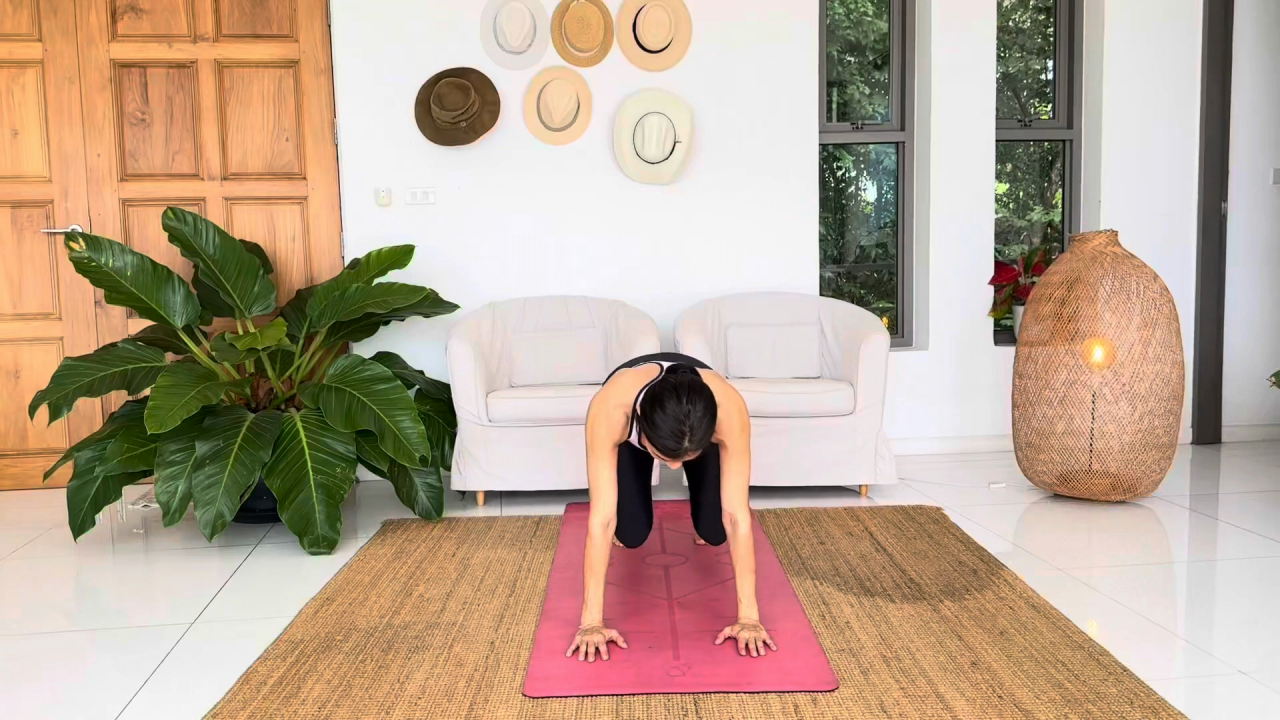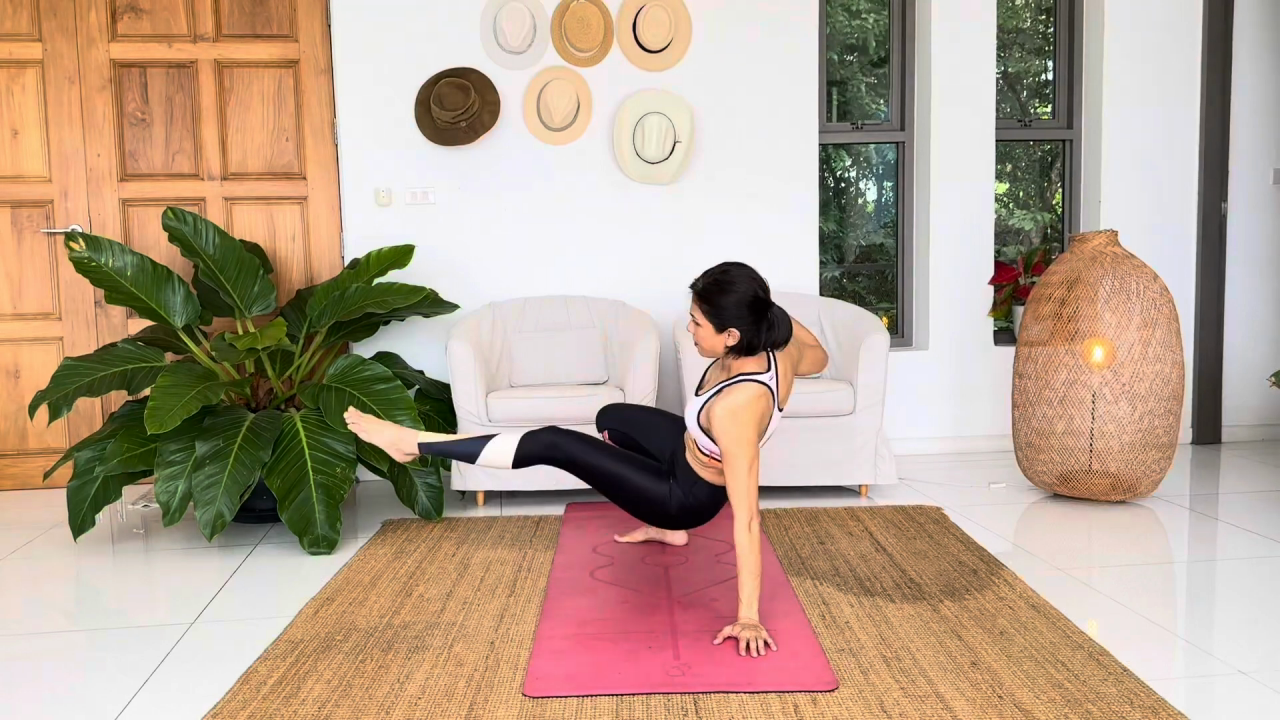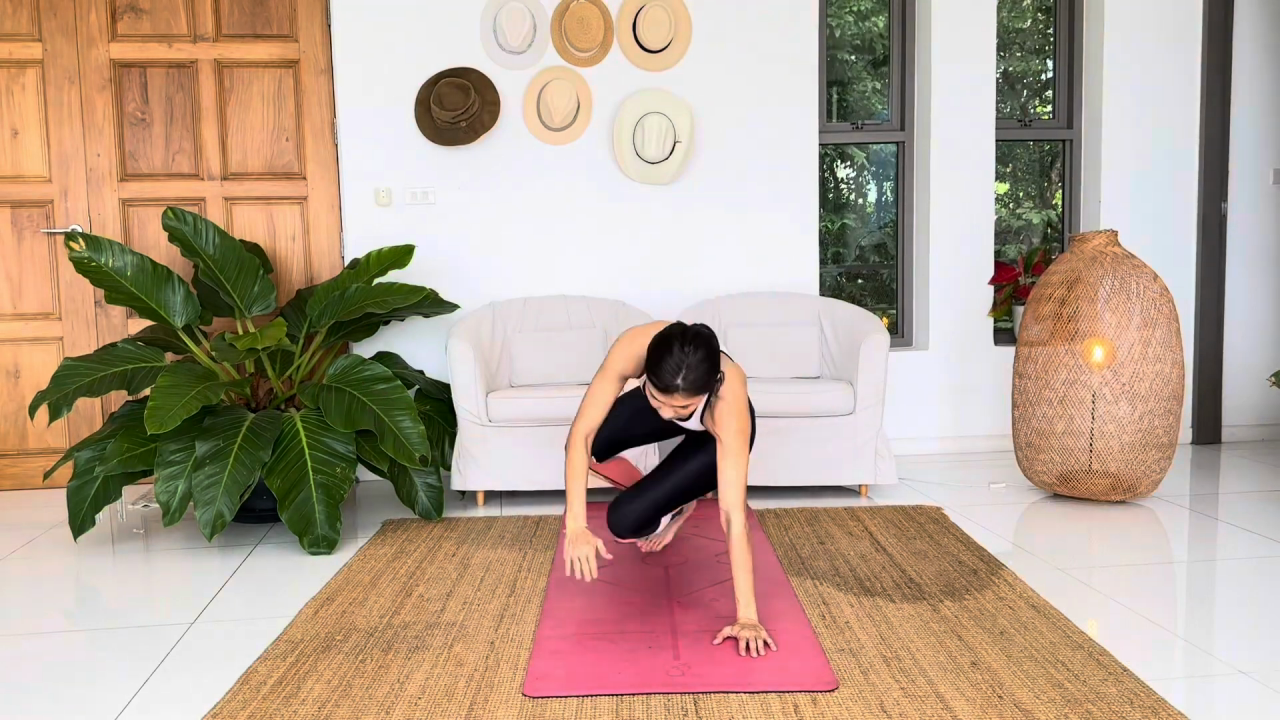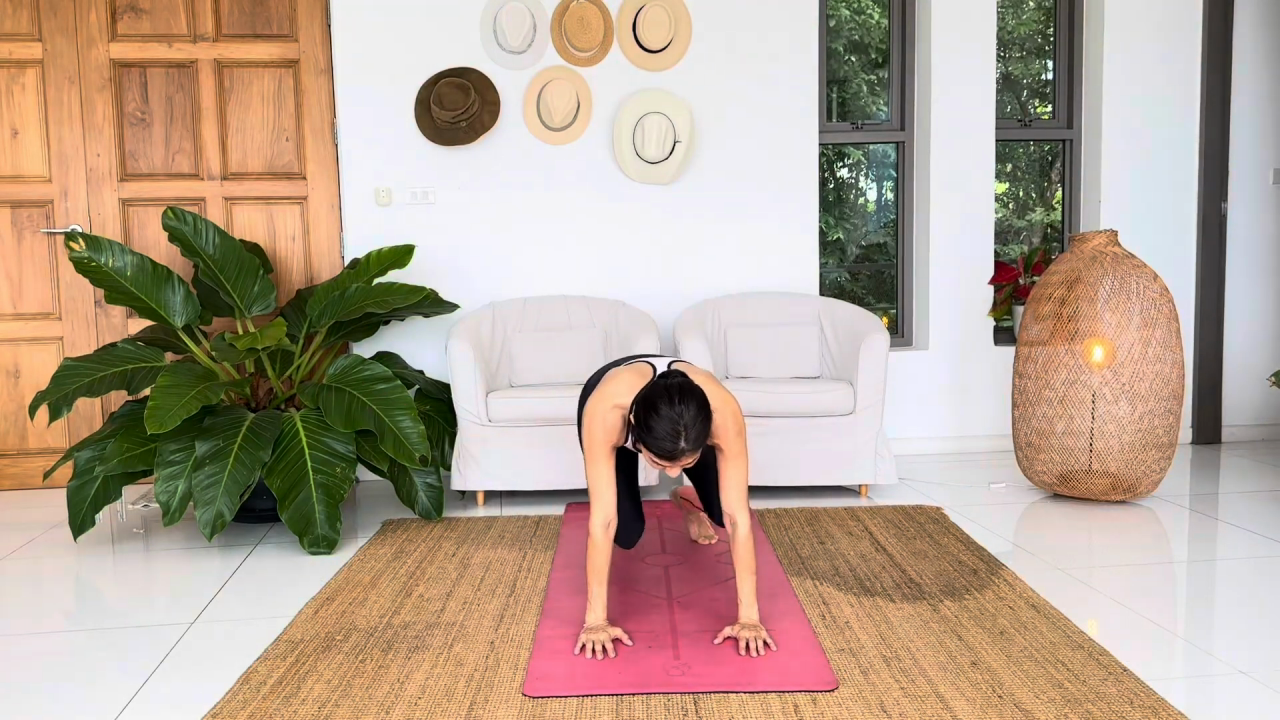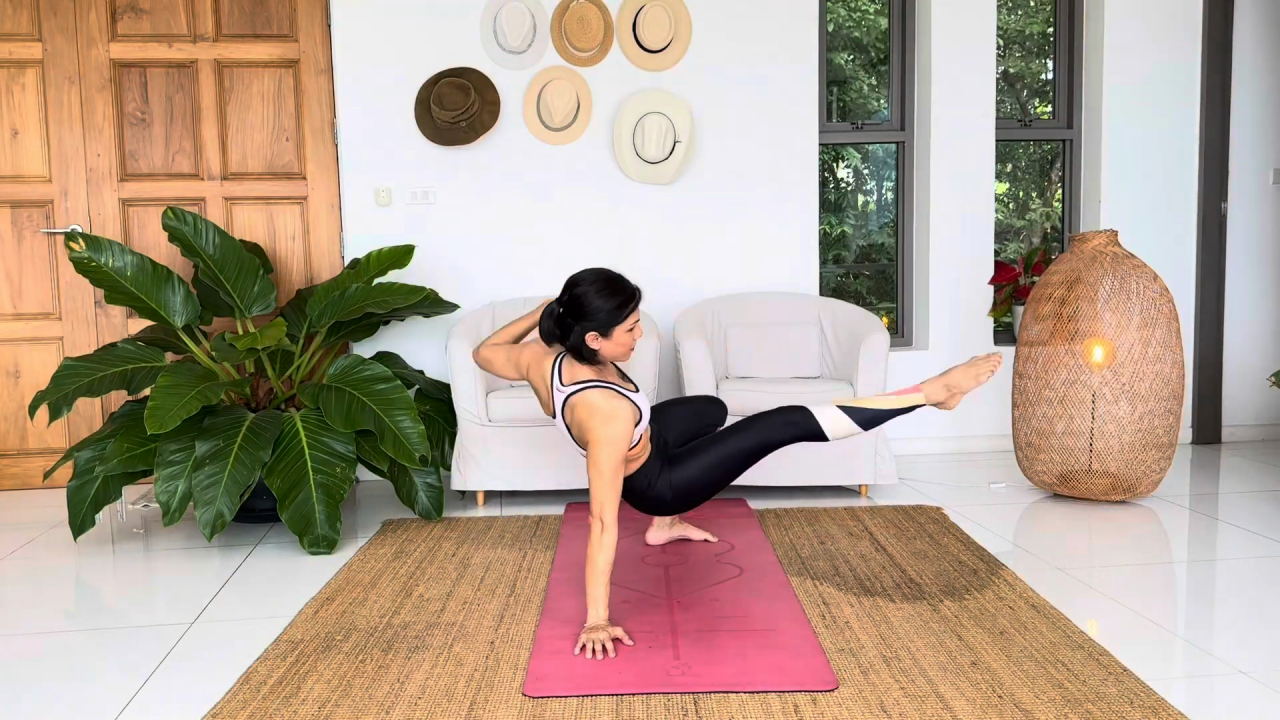
dt=1s
person 1, frame 1
left shoulder: (727, 408)
right shoulder: (611, 407)
left elbow: (737, 517)
right elbow: (602, 520)
left wrist: (748, 616)
right wrist: (591, 620)
left hip: (700, 417)
right hip: (633, 420)
left knee: (713, 532)
right knee: (629, 531)
person 1, frame 2
left shoulder: (737, 407)
right shoulder: (774, 350)
left elbow: (745, 519)
right elbow: (817, 359)
left wrist: (748, 618)
right wrist: (773, 316)
left hip: (686, 495)
right hip: (691, 457)
left knee: (550, 444)
right knee: (610, 419)
left ankle: (415, 443)
right ankle: (664, 528)
person 1, frame 3
left shoulder: (728, 399)
right shoulder: (635, 346)
left elbow: (733, 514)
right elbow: (581, 432)
left wrist: (747, 615)
right wrist: (576, 523)
left hip: (711, 437)
left knee: (623, 521)
left ankle: (675, 507)
right ankle: (661, 502)
person 1, frame 4
left shoulder: (722, 411)
right shoulder: (607, 410)
left elbow: (738, 518)
right elbow: (602, 521)
left wrist: (748, 616)
right wrist: (596, 619)
left knee: (723, 512)
right knee: (627, 531)
left ankle: (691, 502)
person 1, frame 5
left shoulder: (545, 357)
right shoulder: (606, 412)
left elbow: (485, 353)
right elbow: (604, 522)
left wrist: (547, 312)
right wrist: (597, 620)
left hip: (643, 449)
right hip: (656, 480)
left knee: (711, 409)
right knee: (788, 423)
left ankle: (664, 525)
right ankle: (928, 392)
